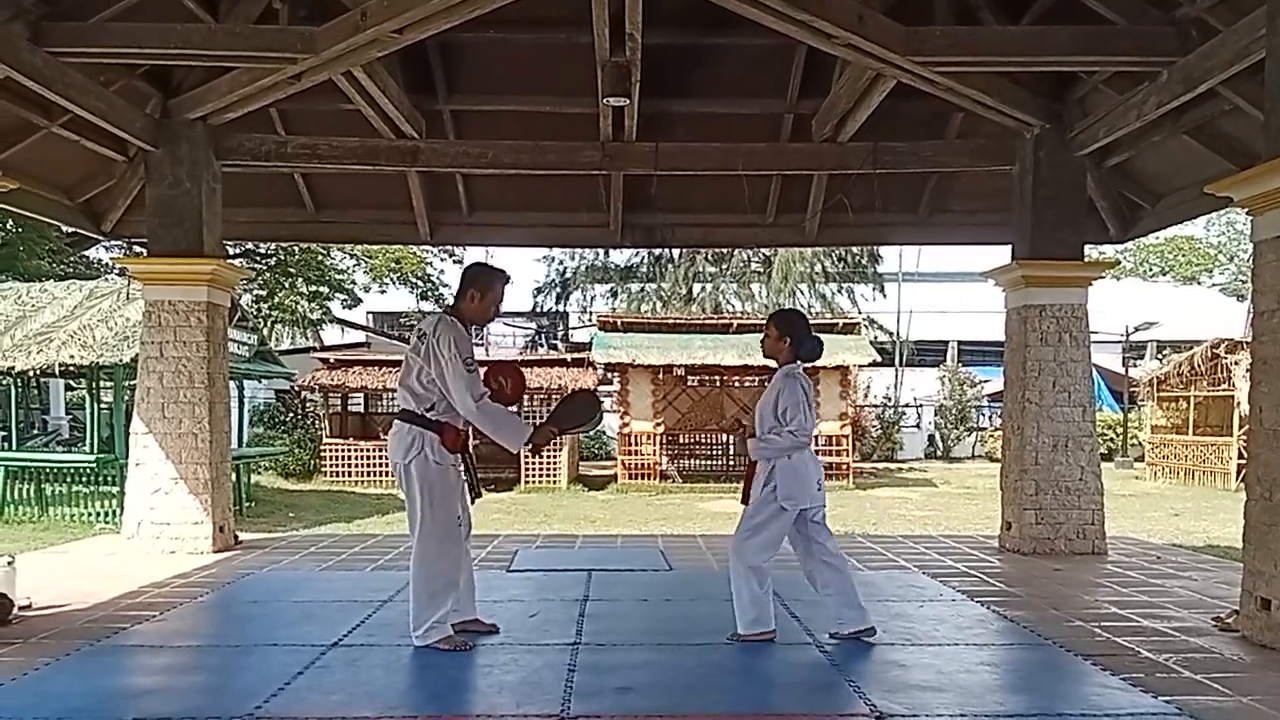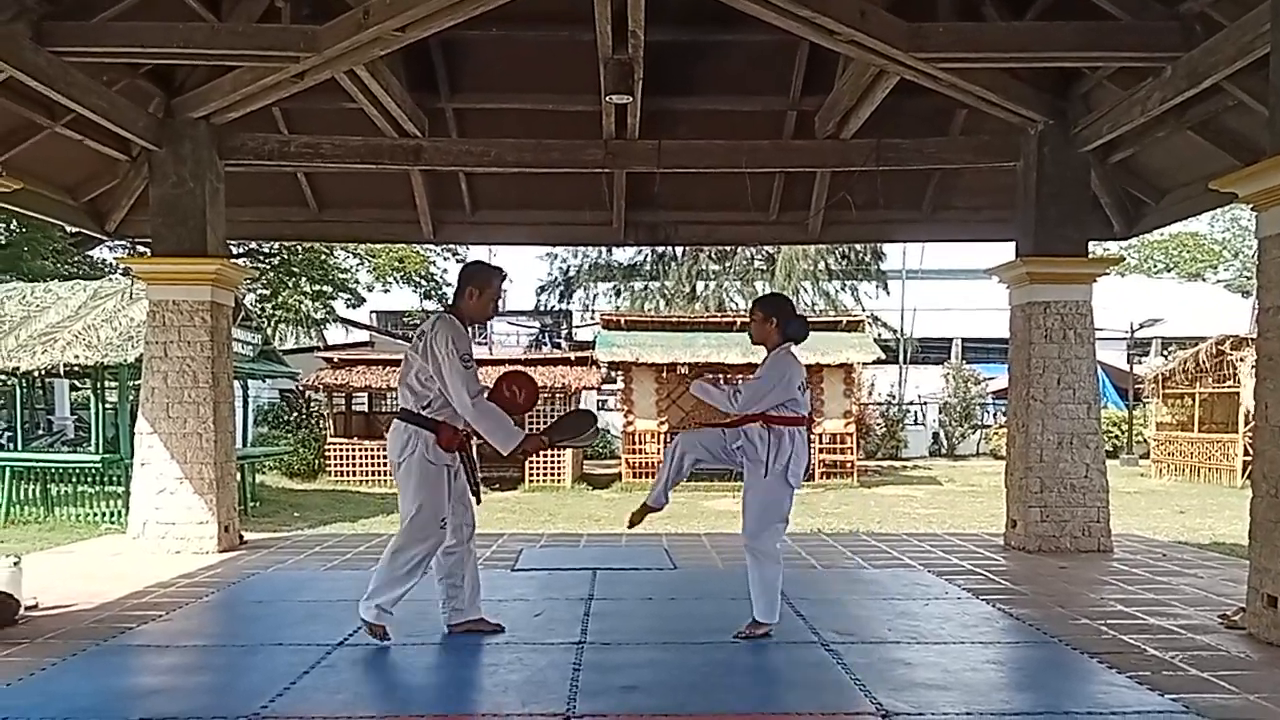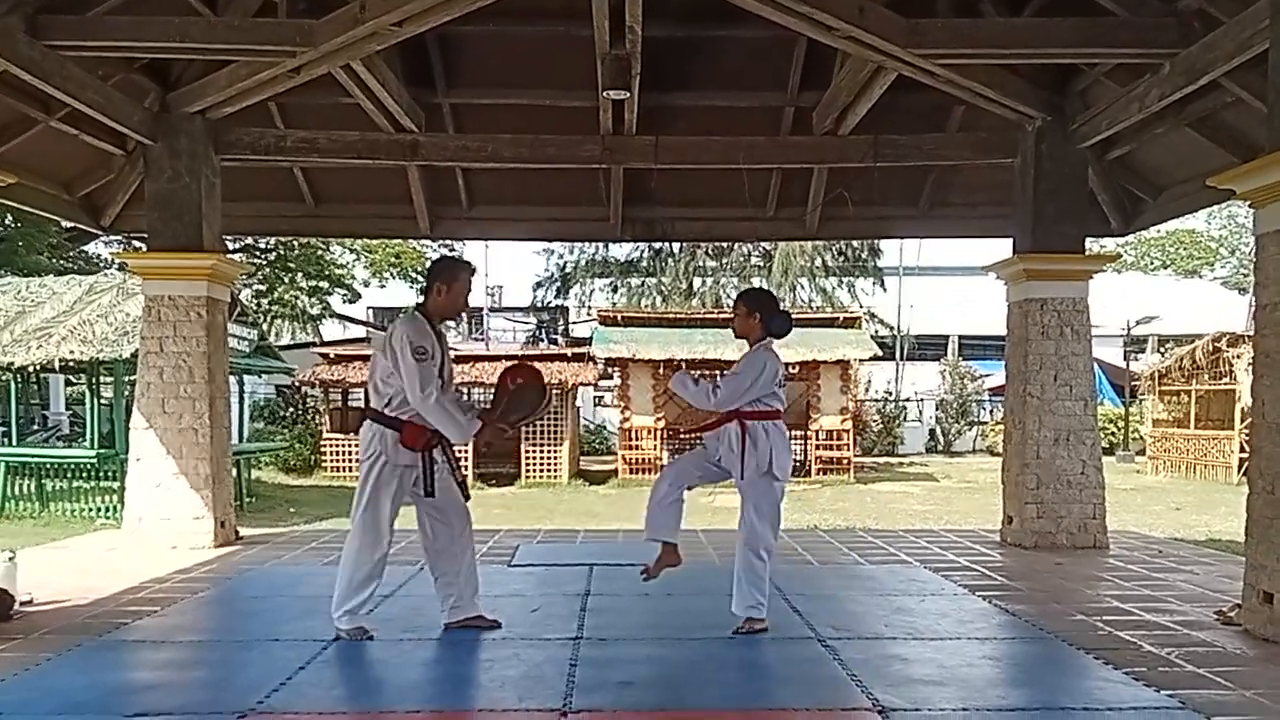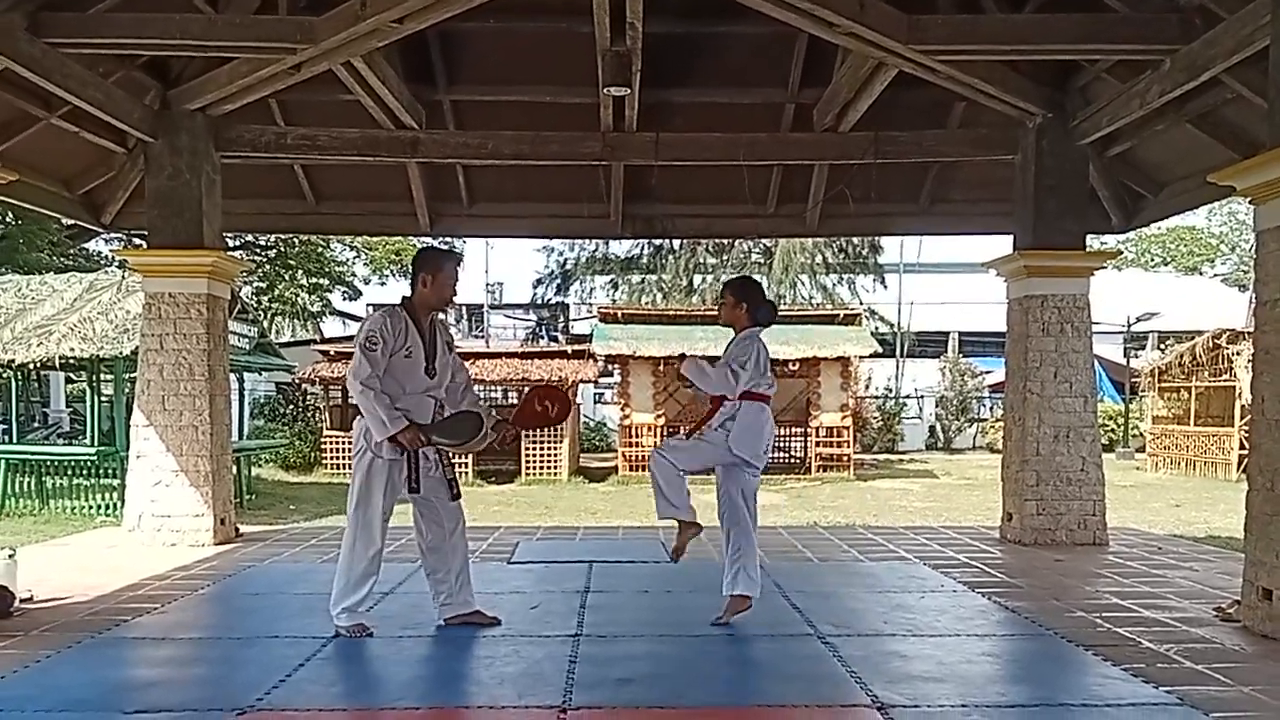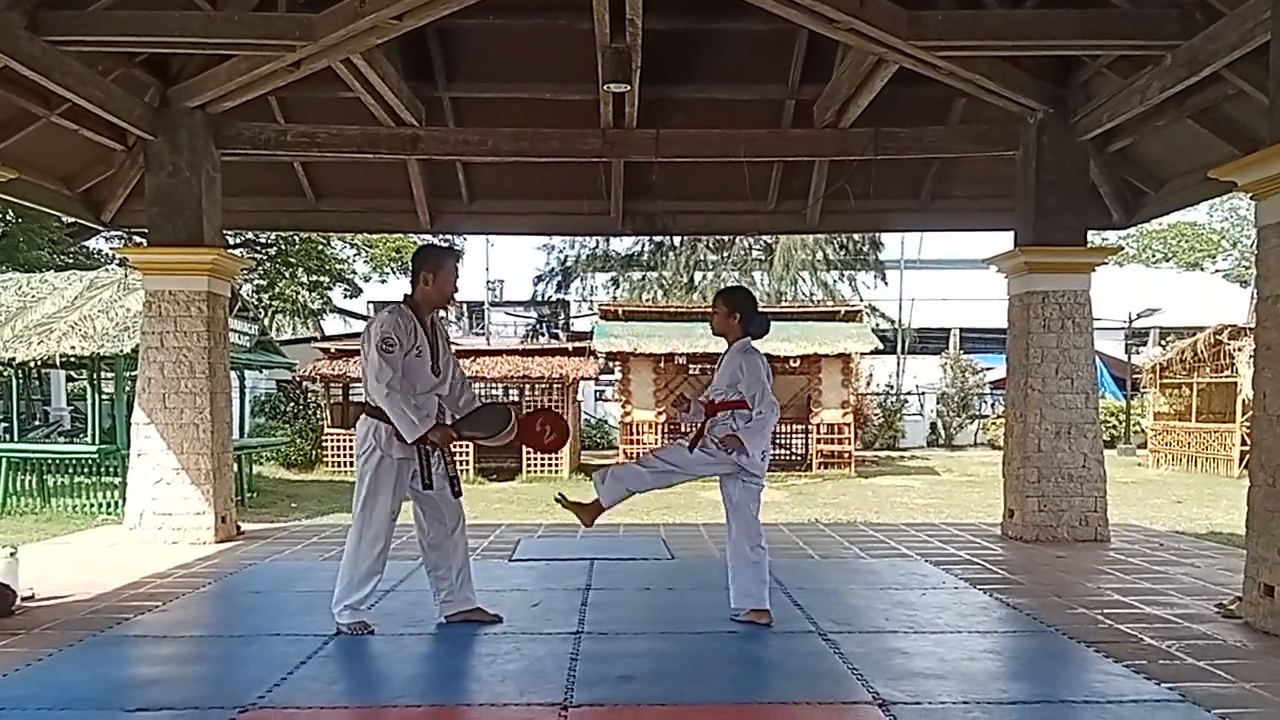
dt=0.3s
person 1, frame 1
left shoulder: (438, 327)
right shoulder: (450, 336)
right elbow: (473, 404)
right wrist: (528, 435)
left hip: (432, 444)
right hip: (423, 444)
left knee: (455, 530)
right knee: (437, 537)
left ankle: (457, 613)
right ankle: (429, 628)
person 1, frame 2
left shoulder: (448, 329)
right shoulder: (446, 333)
right elbow: (469, 401)
left wrist: (505, 418)
right wrist: (518, 439)
left hip: (441, 445)
right hip: (420, 441)
left knee: (458, 527)
right knee: (425, 530)
left ankle: (462, 612)
right ankle: (376, 607)
person 1, frame 3
left shoulder: (436, 335)
right shoulder: (407, 330)
left elbow: (442, 395)
right elbow: (423, 395)
left wrist: (477, 418)
right wrist: (475, 427)
left hip: (427, 447)
right hip: (390, 442)
left knee: (453, 525)
right knee: (372, 533)
left ankle: (460, 609)
right ankle: (347, 616)
person 1, frame 4
left shoulder: (440, 332)
right shoulder: (383, 324)
left elbow: (459, 391)
right elbow: (362, 383)
left wrist: (491, 425)
right wrist: (396, 427)
left hip: (425, 444)
right hip: (382, 439)
left knee: (446, 523)
right knee: (367, 528)
left ankle: (457, 605)
right ankle: (347, 613)
person 1, frame 5
left shoulder: (436, 327)
right shoulder: (390, 324)
left elbow: (455, 386)
right elbow: (385, 389)
right wrist: (424, 429)
left hip: (424, 441)
right hip: (387, 437)
left knee: (445, 521)
right knee: (373, 527)
left ankle: (457, 602)
right ankle: (348, 611)
person 2, frame 1
left shoulder: (789, 384)
right shoulder: (789, 379)
left elbow: (797, 437)
left wrist: (753, 447)
right wrist: (757, 440)
left hip: (785, 480)
right hip: (799, 476)
left knee: (746, 551)
right knee: (820, 552)
left ankle: (757, 626)
right ankle: (856, 620)
person 2, frame 2
left shoulder: (784, 365)
right shoulder: (777, 363)
left elbow: (740, 402)
left wrist: (701, 387)
right wrist: (705, 389)
left hip: (778, 453)
right hip: (755, 444)
left knee: (762, 538)
right knee: (685, 443)
left ankle: (764, 617)
right ankle: (654, 502)
person 2, frame 3
left shoulder: (762, 360)
right shoulder: (756, 358)
left elbow: (716, 396)
left wrist: (679, 380)
left hip: (760, 450)
right hip: (734, 444)
left knee: (754, 533)
right knee: (671, 477)
left ankle: (754, 613)
right ankle: (668, 550)
person 2, frame 4
left shoulder: (750, 344)
right shoulder: (743, 343)
left elbow: (728, 384)
right elbow: (725, 384)
left wrist: (692, 366)
right wrist: (698, 369)
left hip: (740, 430)
right hip: (736, 431)
left knee: (664, 456)
right knee: (736, 519)
left ankle: (687, 521)
right ankle: (740, 592)
person 2, frame 5
left shoulder: (751, 359)
right shoulder: (734, 358)
left elbow: (767, 411)
right elbow: (722, 405)
left wrist: (739, 437)
right wrist: (689, 407)
left hip: (735, 444)
right hip: (737, 450)
left knee: (650, 467)
right knee: (745, 530)
left ankle: (593, 508)
right ankle: (757, 607)
